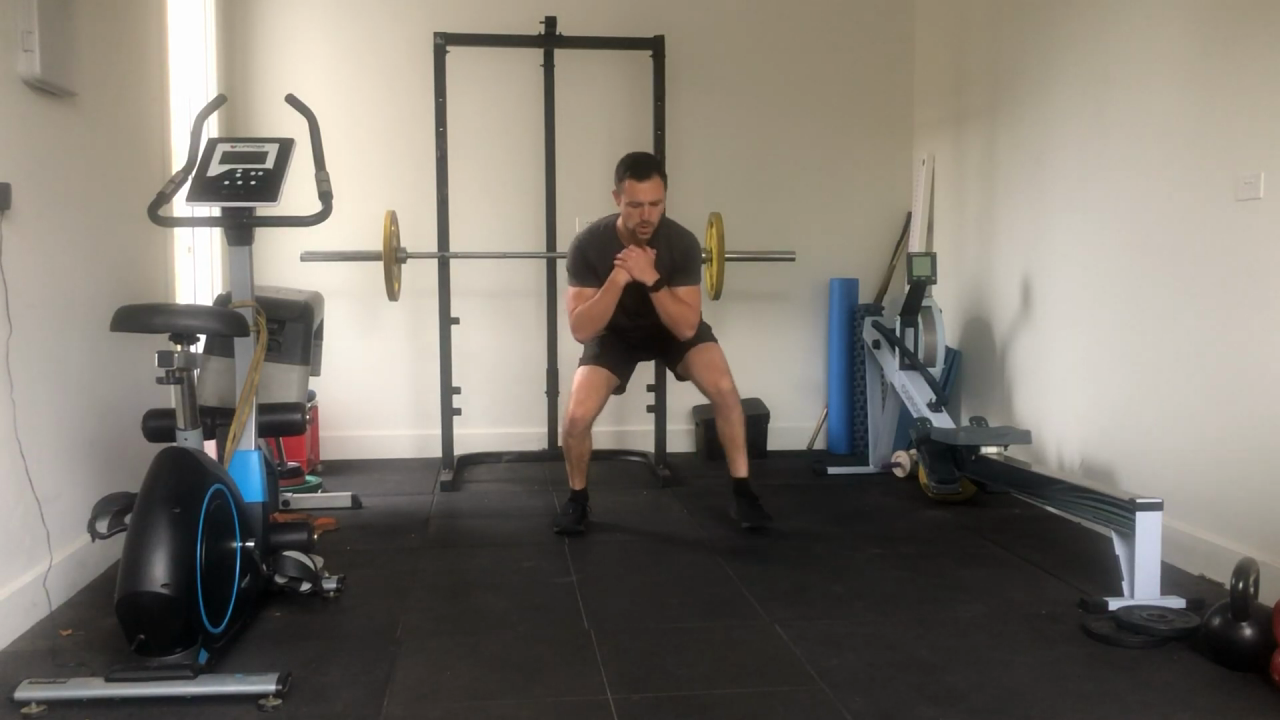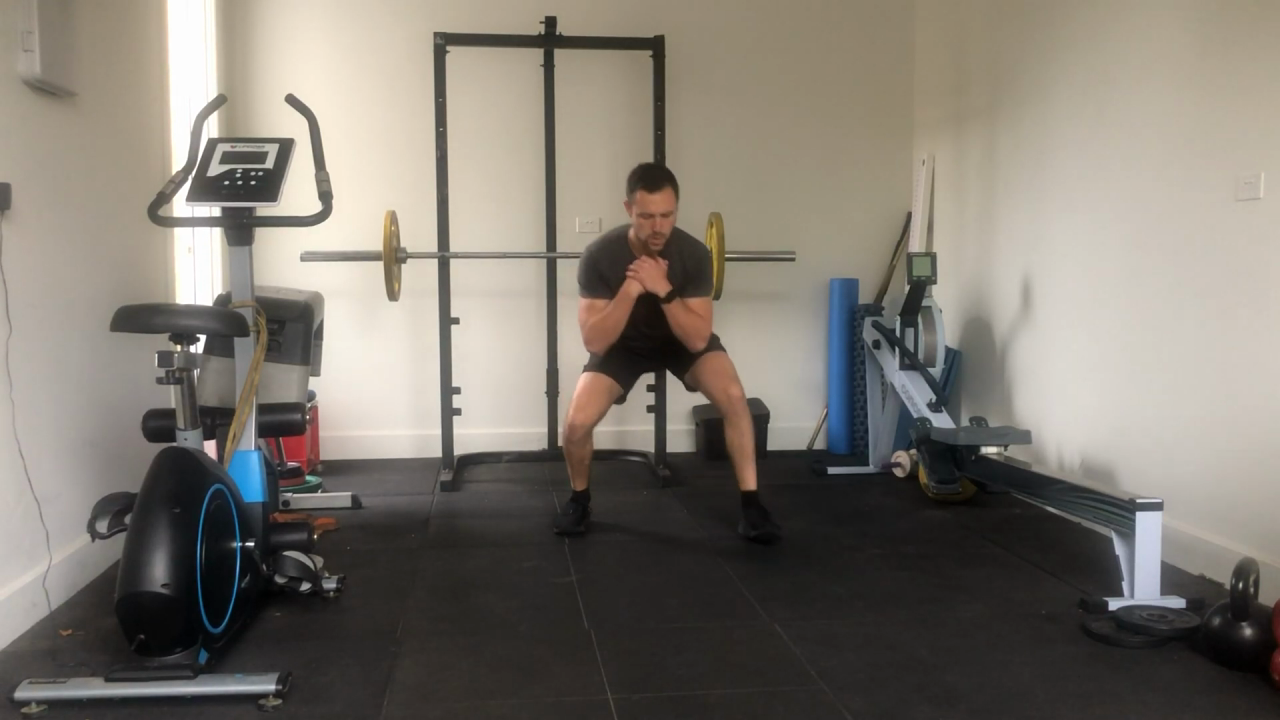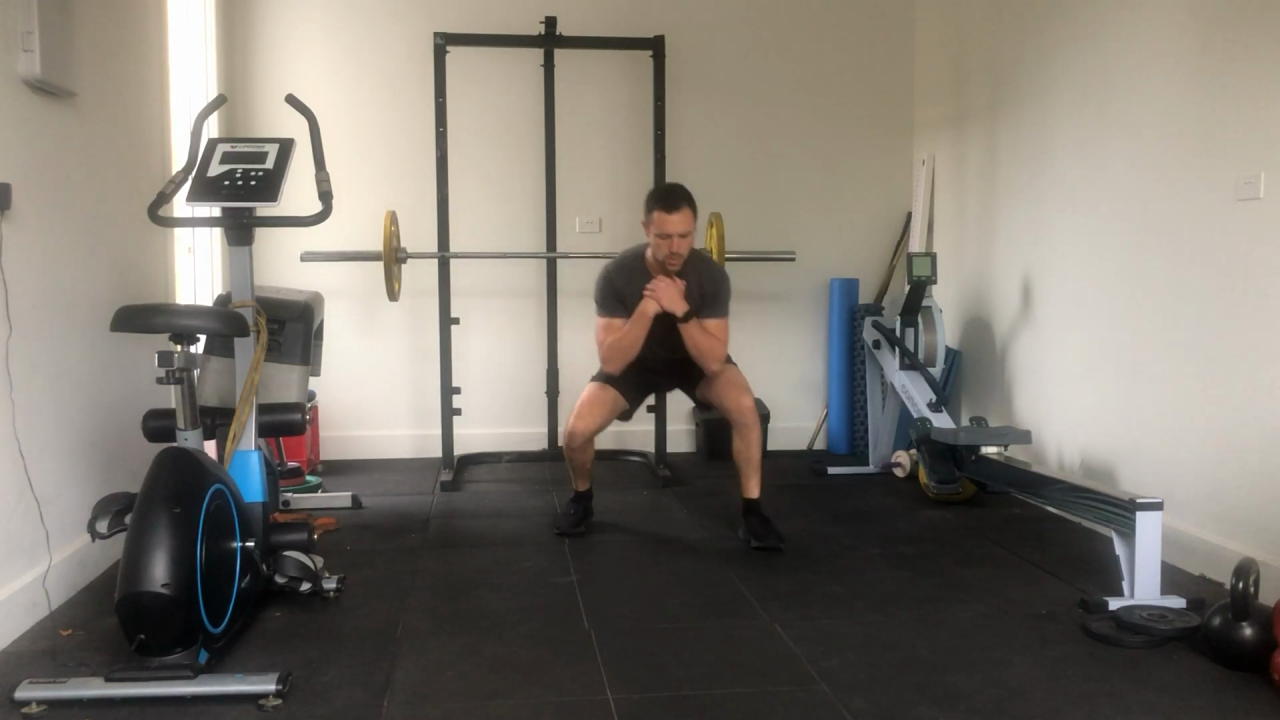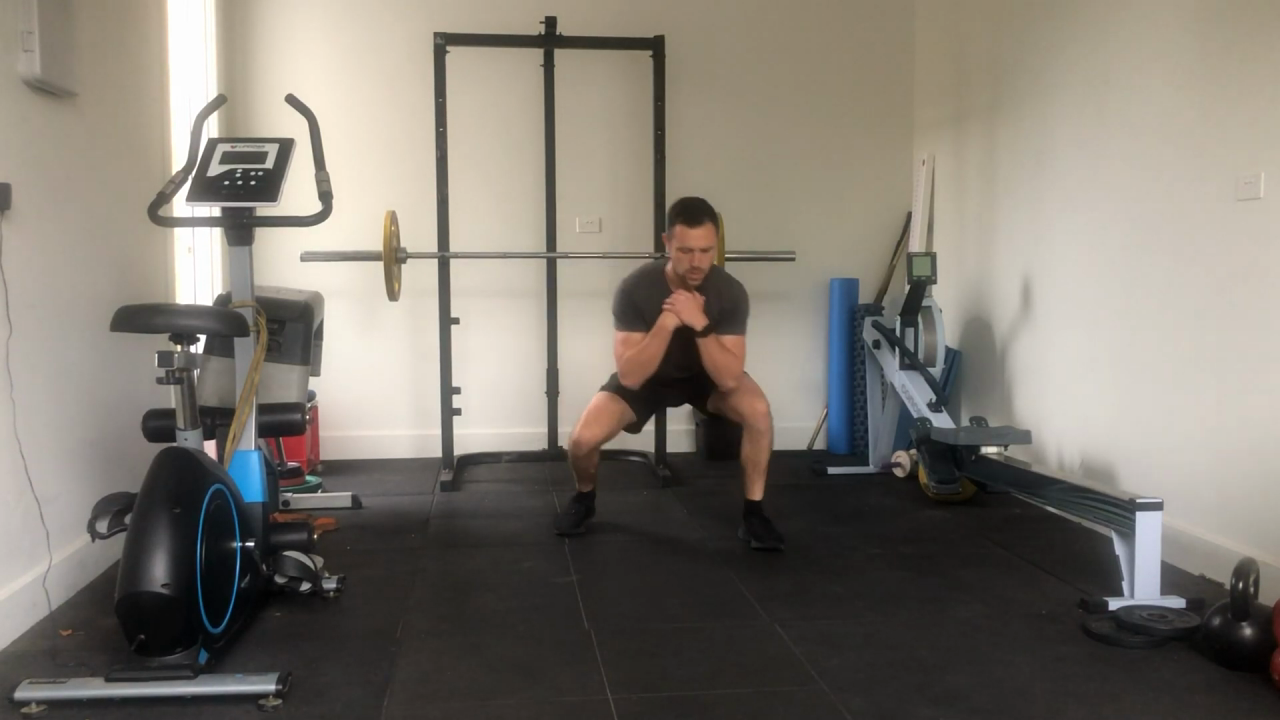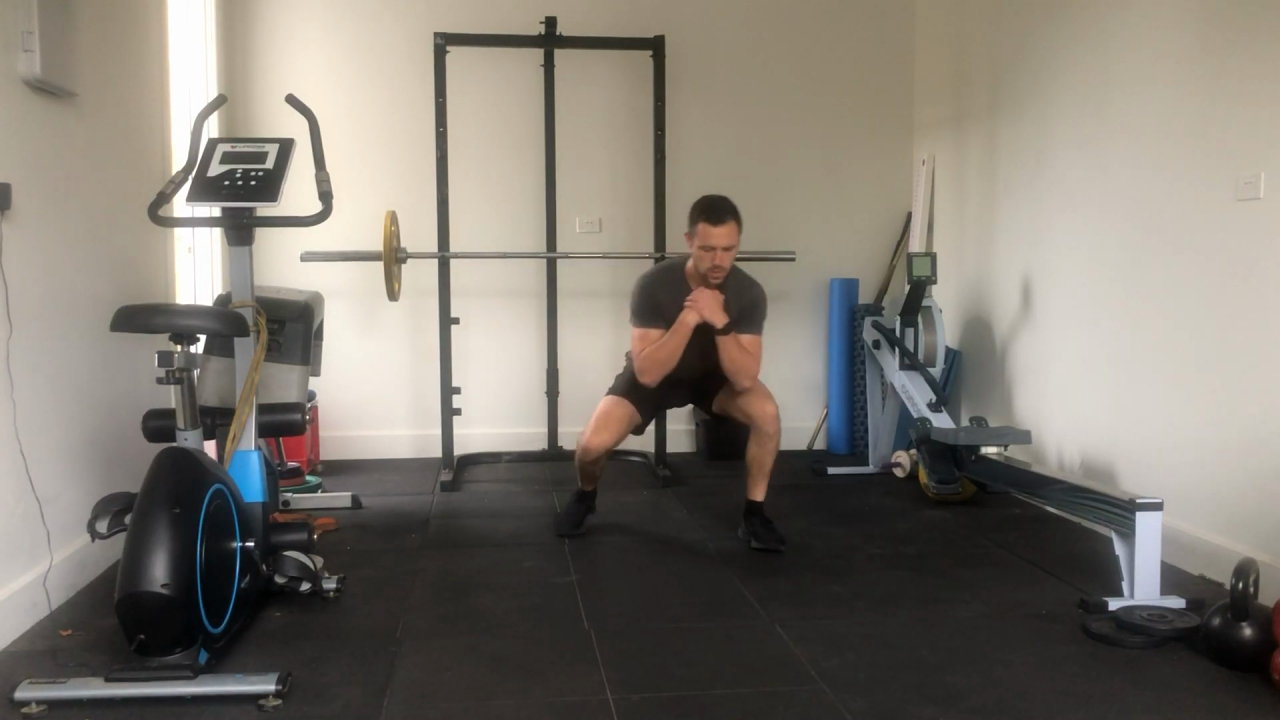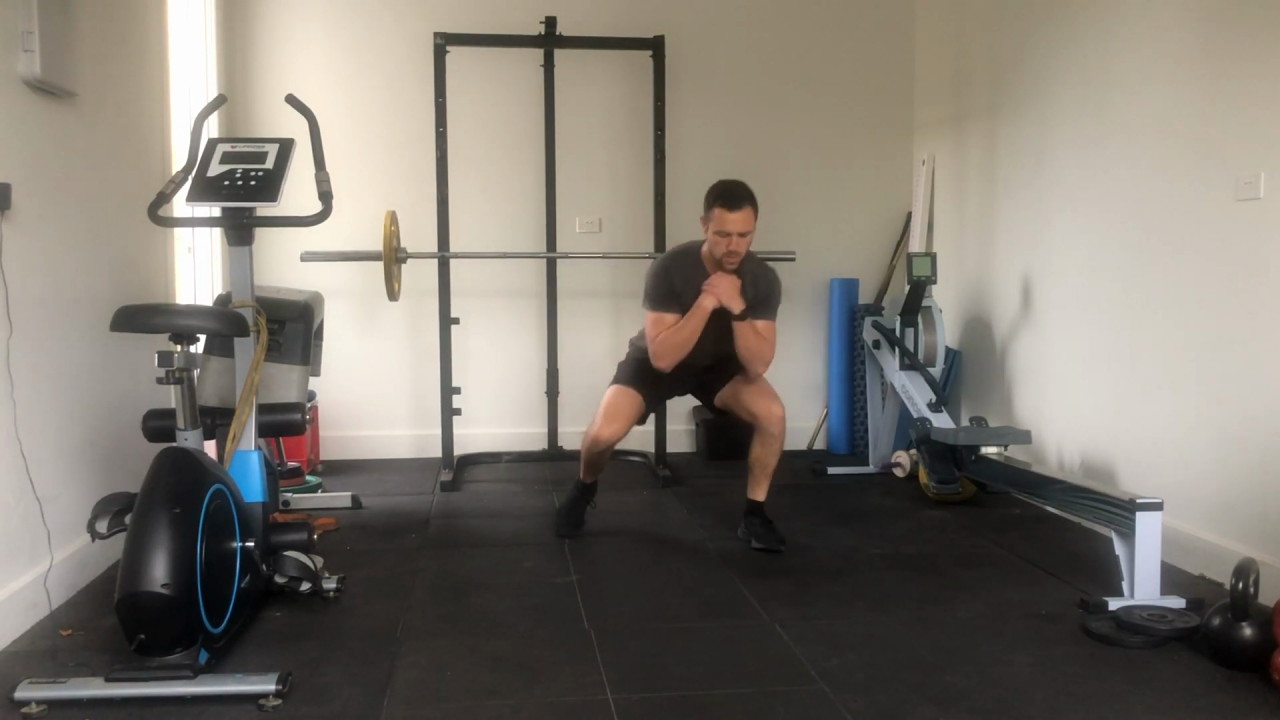
dt=0.1s
person 1, frame 1
left shoulder: (682, 242)
right shoulder: (588, 245)
left elbow: (687, 328)
right elbow: (581, 331)
left wrist: (652, 280)
right wrist: (617, 277)
left hip: (672, 326)
right hip: (617, 331)
left knee: (723, 389)
right knee: (577, 415)
left ankle: (741, 490)
right ankle: (577, 499)
person 1, frame 2
left shoulder: (693, 253)
right shoulder: (600, 256)
left elbow: (698, 340)
right elbow: (593, 342)
left wrist: (664, 290)
right wrist: (629, 289)
left hip: (681, 336)
right hip: (623, 342)
left knee: (732, 396)
right knee: (577, 422)
left ankle: (751, 503)
right ankle: (579, 499)
person 1, frame 3
left shoulder: (711, 276)
right shoulder: (617, 275)
left elbow: (714, 361)
right elbow: (610, 362)
left wrist: (683, 309)
right wrist: (647, 307)
left hip: (692, 358)
right hip: (635, 361)
left knee: (743, 405)
right knee: (577, 431)
left ankle: (752, 512)
right ankle: (581, 500)
person 1, frame 4
left shoulder: (730, 292)
right shoulder: (635, 290)
left elbow: (730, 378)
right elbow: (629, 376)
left wrist: (701, 325)
right wrist: (667, 322)
left hip: (703, 373)
right hip: (646, 374)
left knee: (757, 412)
right knee: (583, 439)
left ankle: (753, 514)
right ankle: (584, 499)
person 1, frame 5
left shoulder: (748, 293)
right shoulder: (654, 285)
left elbow: (745, 379)
right elbow: (648, 374)
left wrist: (722, 323)
right wrist: (689, 318)
left hip: (710, 374)
right hip: (651, 373)
left knee: (767, 415)
right knee: (594, 444)
left ankle: (753, 514)
right ankle: (585, 497)
person 1, frame 6
left shoulder: (764, 279)
right shoulder: (669, 269)
left elbow: (758, 366)
right elbow: (662, 359)
left wrist: (738, 307)
right wrist: (705, 304)
left hip: (716, 363)
right hip: (656, 359)
left knee: (772, 415)
right knee: (602, 435)
left ankle: (754, 514)
right ankle: (585, 487)
